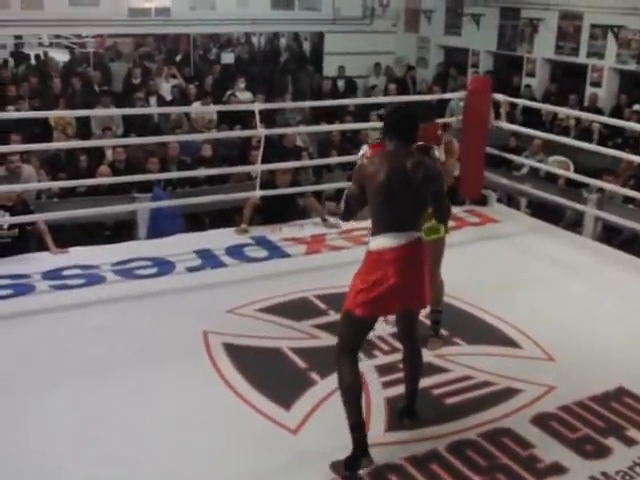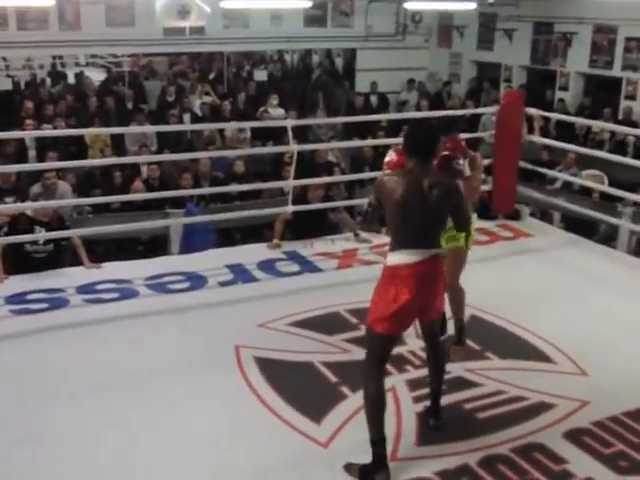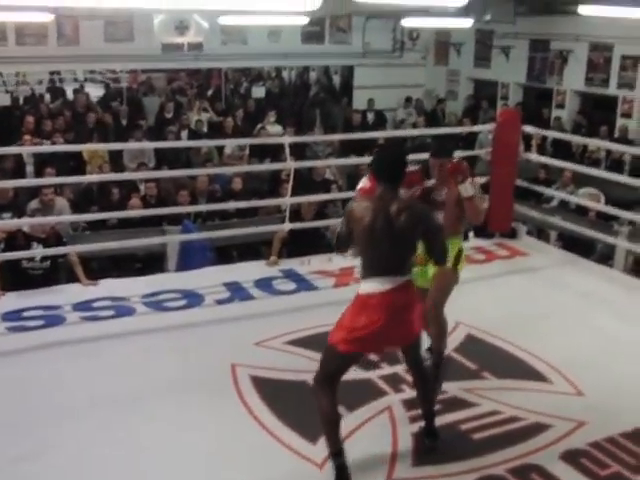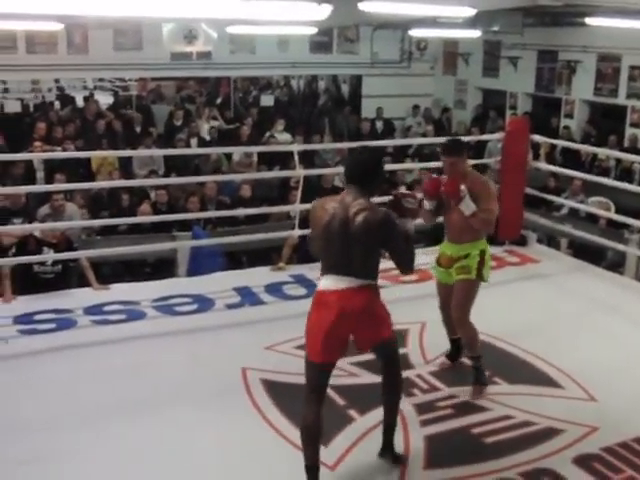
dt=0.5s
person 1, frame 1
left shoulder: (369, 166)
right shoulder: (429, 167)
left elbow: (346, 212)
right elbow: (443, 216)
left hip: (382, 263)
right hip: (414, 257)
left knee: (346, 351)
right knee: (409, 334)
left ankle: (359, 450)
right ankle: (410, 407)
person 1, frame 2
left shoulder: (386, 183)
right shoulder: (447, 185)
left elbow: (371, 218)
right elbow: (464, 227)
left hip: (399, 276)
right hip: (432, 270)
left knee: (373, 367)
right knee: (432, 340)
right ankle: (435, 409)
person 1, frame 3
left shoulder: (356, 209)
right shoulder: (417, 211)
left elbow: (340, 244)
right elbow: (440, 258)
right wrist: (432, 216)
left hip: (369, 303)
right hip: (403, 299)
left knee: (323, 384)
right knee: (417, 365)
right ankle: (429, 430)
person 1, frame 4
left shoulder: (319, 208)
right shoulder: (380, 217)
right elbow: (406, 266)
right wrist: (405, 223)
left hip: (327, 301)
right hip: (364, 301)
left knee: (314, 395)
right knee: (393, 369)
right ankle: (388, 447)
person 2, frame 1
left shoulder: (448, 144)
left elbow: (447, 179)
left wrist: (438, 150)
left hip: (433, 211)
left knee: (433, 273)
left ankle: (435, 326)
person 2, frame 2
left shoulder: (472, 160)
left elbow: (472, 194)
left wrist: (462, 164)
left knee: (451, 281)
left ankle: (459, 333)
right ankle: (439, 321)
person 2, frame 3
left shoulder: (463, 184)
right shoulder: (427, 185)
left elbow: (476, 218)
left wrist: (465, 184)
right wrist: (416, 197)
left hip: (449, 251)
right hip: (424, 249)
right knee: (421, 309)
person 2, frame 4
left shoulder: (483, 185)
right shoulder: (444, 183)
left elbow: (489, 226)
right elbow: (429, 218)
left wrist: (464, 202)
right wrist: (429, 199)
left hip: (472, 253)
right hip: (448, 249)
left knee: (460, 316)
right knee: (445, 308)
left ankle: (478, 370)
right ankle: (456, 349)
